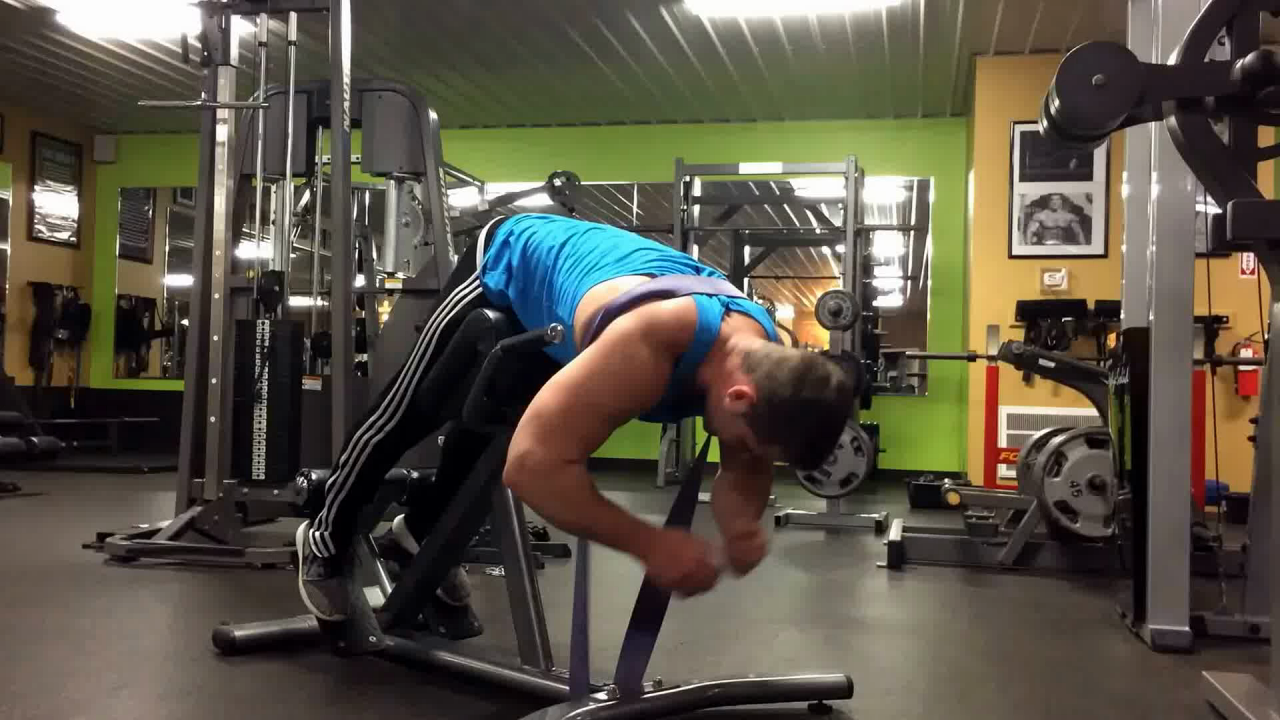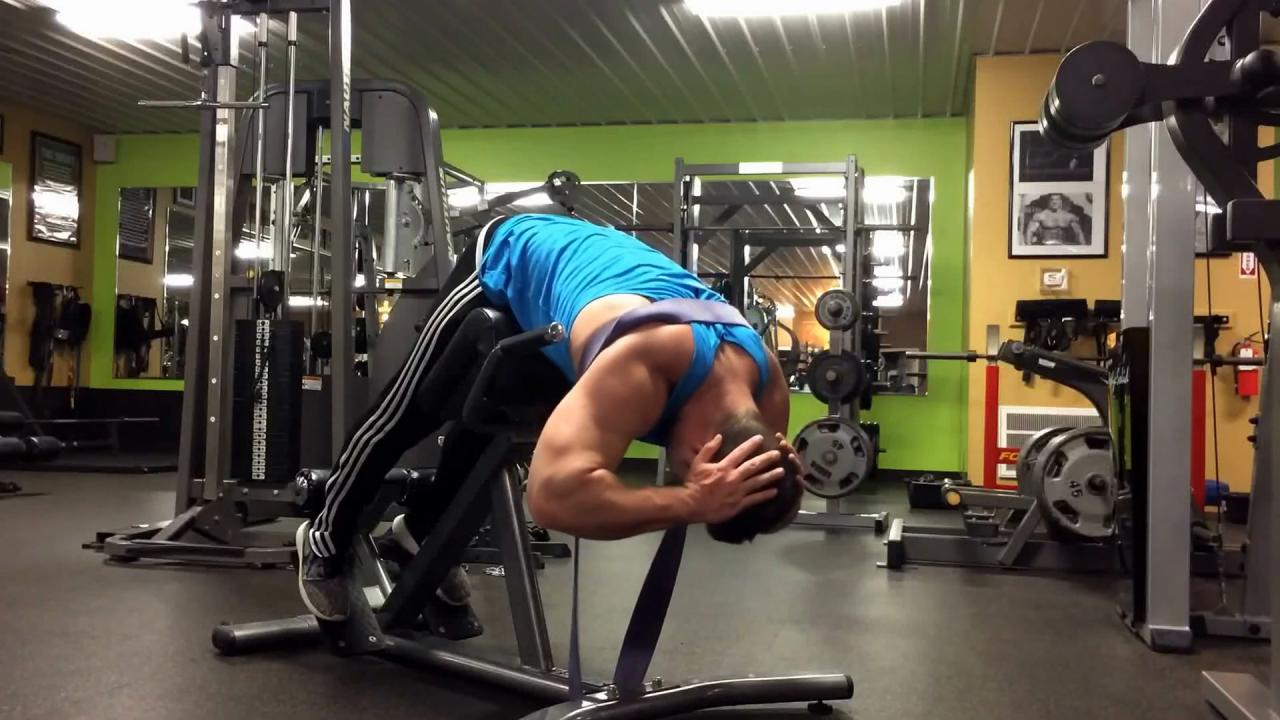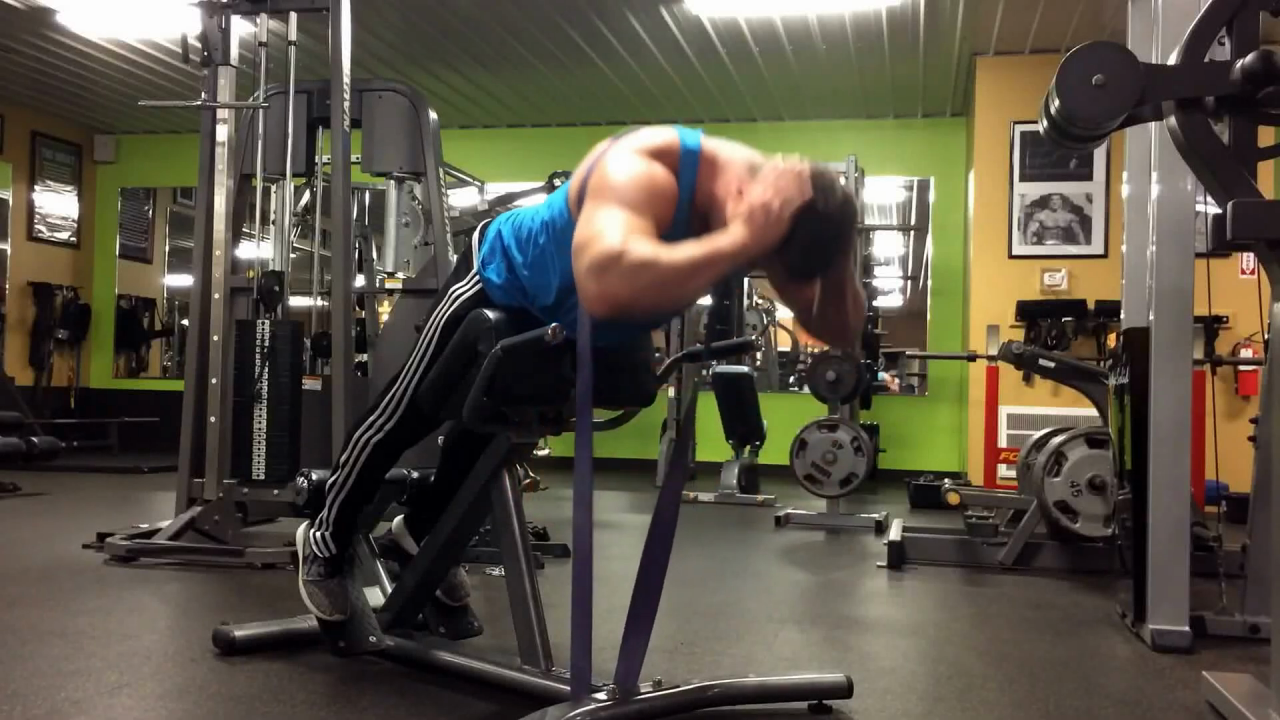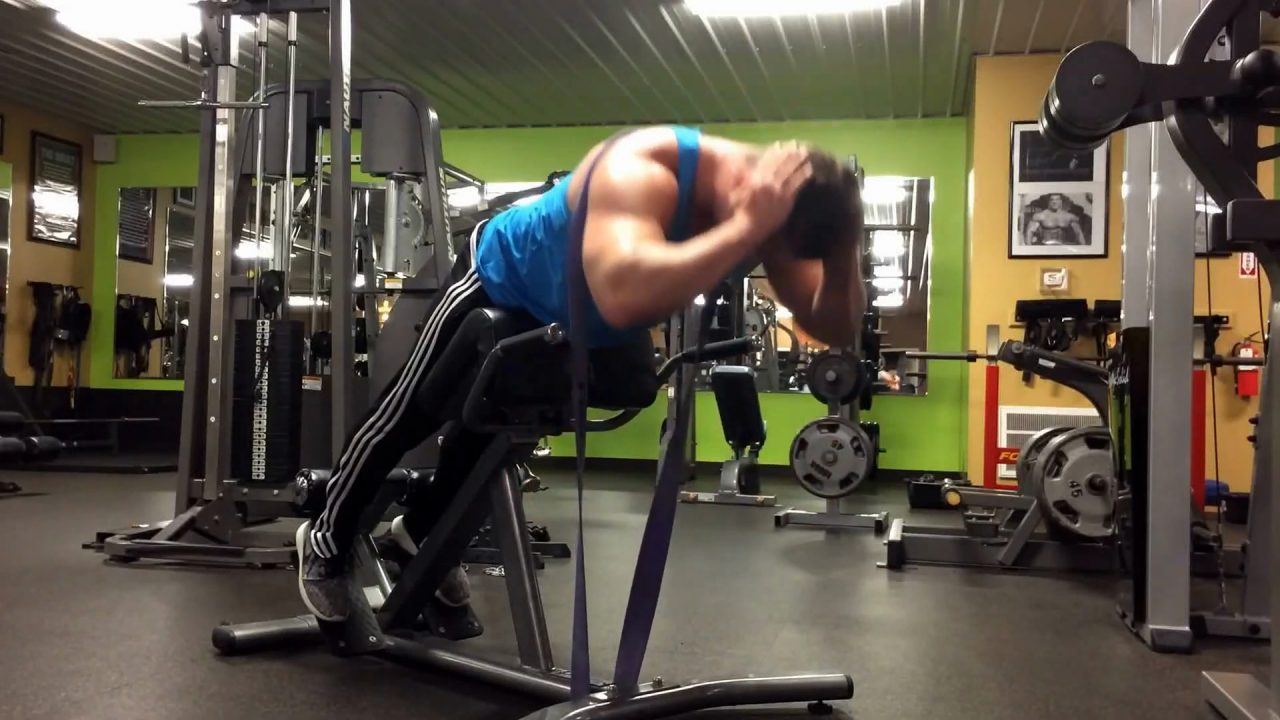
dt=0.5s
person 1, frame 1
left shoulder: (774, 361)
right shoulder: (646, 343)
left elbow: (747, 468)
right elbow: (527, 466)
left wrist: (742, 522)
right wrist: (652, 546)
left hip: (572, 260)
right hip: (509, 266)
right knee: (407, 418)
left ankle: (422, 530)
right ankle: (326, 541)
person 1, frame 2
left shoulder: (764, 385)
right shoulder: (643, 363)
left elbow: (761, 494)
right elbow: (552, 493)
left wrist: (783, 490)
right wrist: (692, 501)
right hip: (510, 264)
right knee: (406, 418)
left ankle: (421, 529)
right ankle: (325, 542)
person 1, frame 3
left shoulder: (768, 202)
right shoulder: (644, 168)
left elbow: (839, 333)
right elbow: (606, 286)
left wrist: (833, 243)
right wrist: (739, 242)
right hip: (505, 284)
right knee: (406, 420)
left ankle: (422, 530)
right ankle: (326, 542)
person 1, frame 4
left shoulder: (761, 204)
right shoulder: (642, 170)
left elbow: (836, 328)
right elbow: (623, 293)
left wrist: (841, 245)
right wrist: (749, 228)
left hip: (572, 327)
right hip: (502, 283)
right knee: (405, 420)
left ankle: (421, 532)
right ankle: (327, 544)
